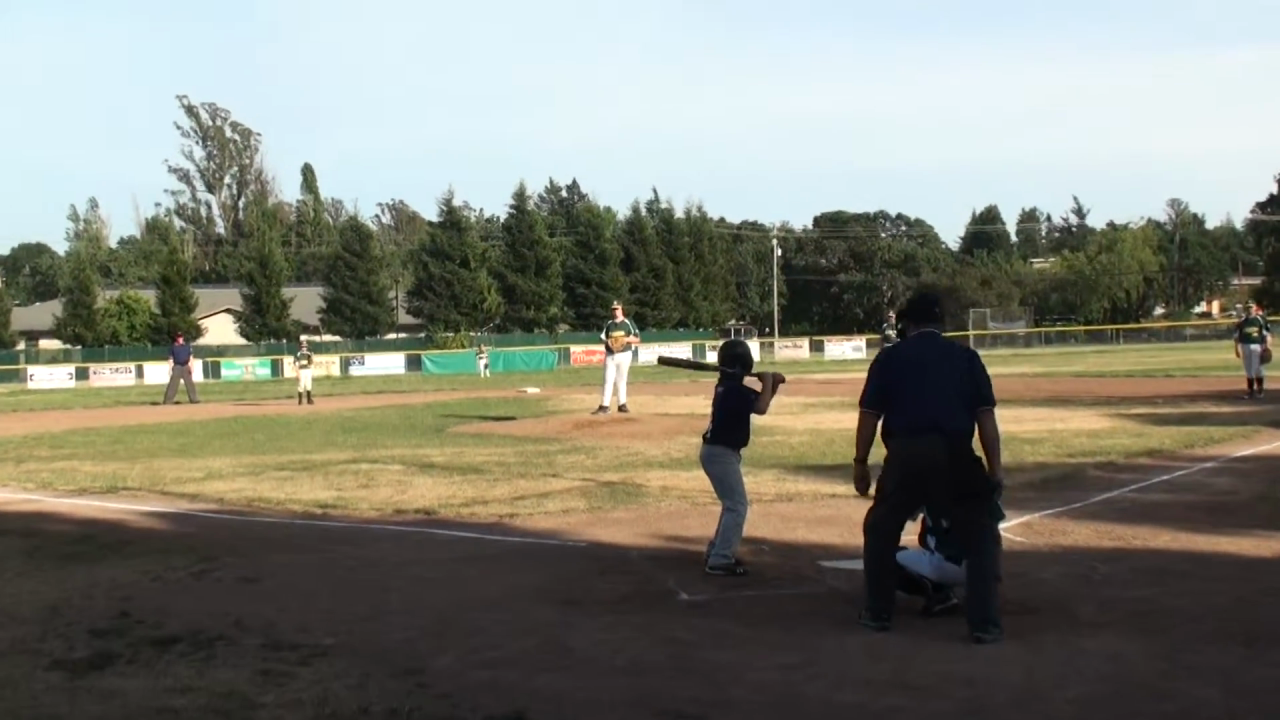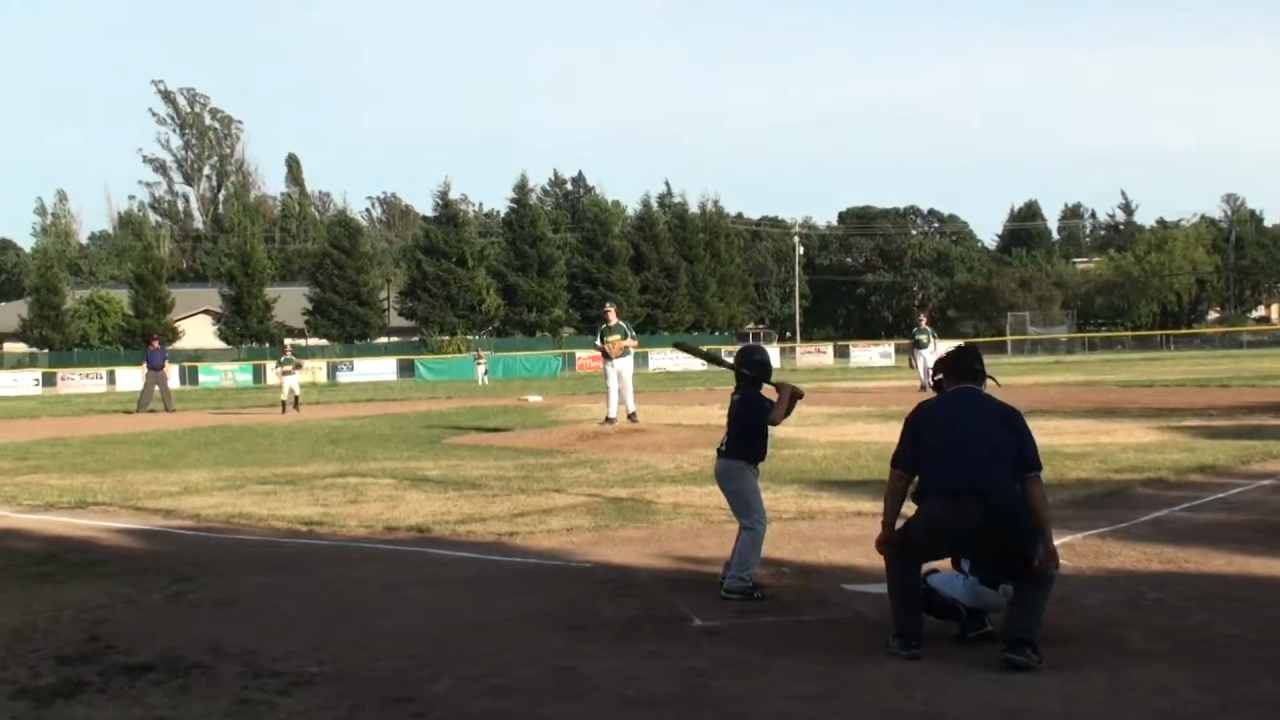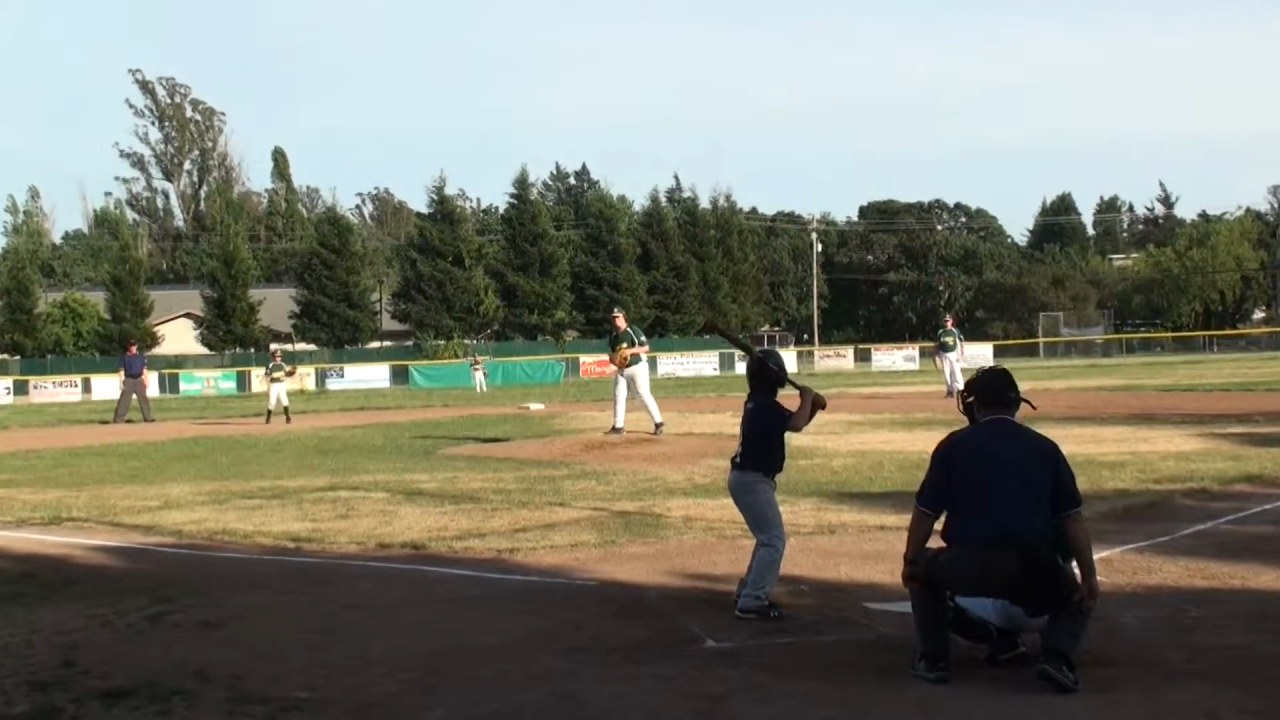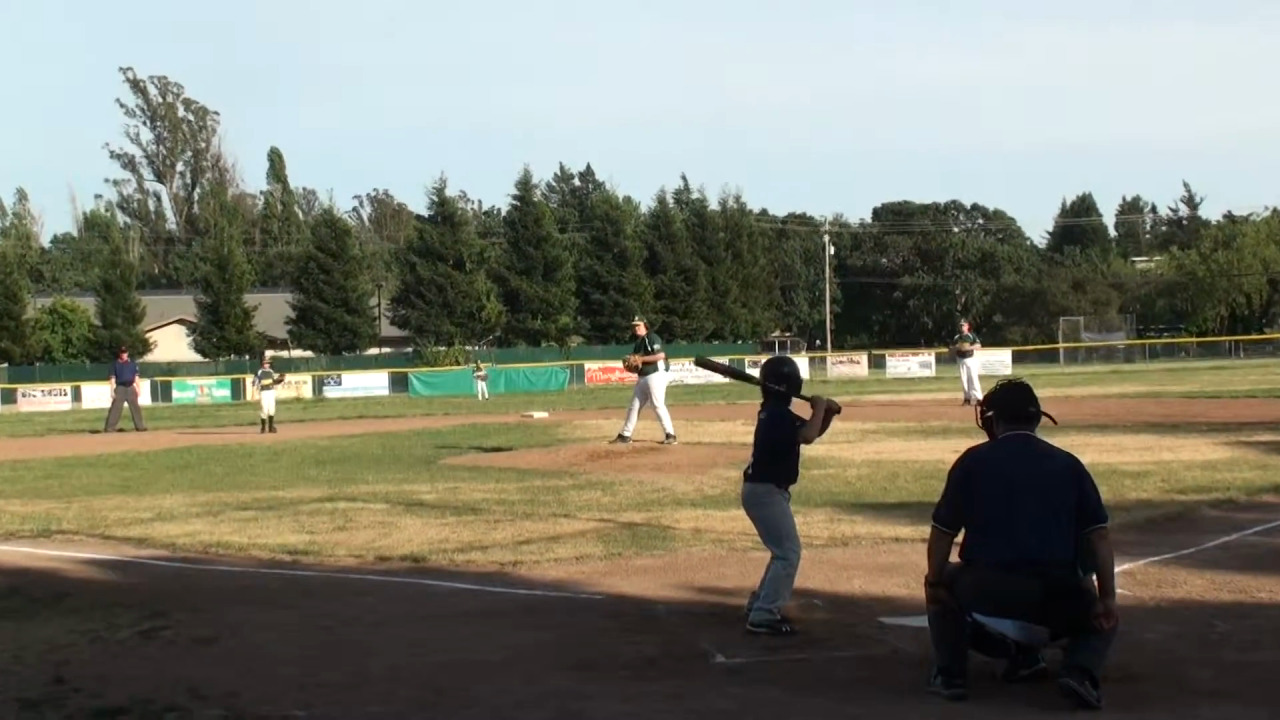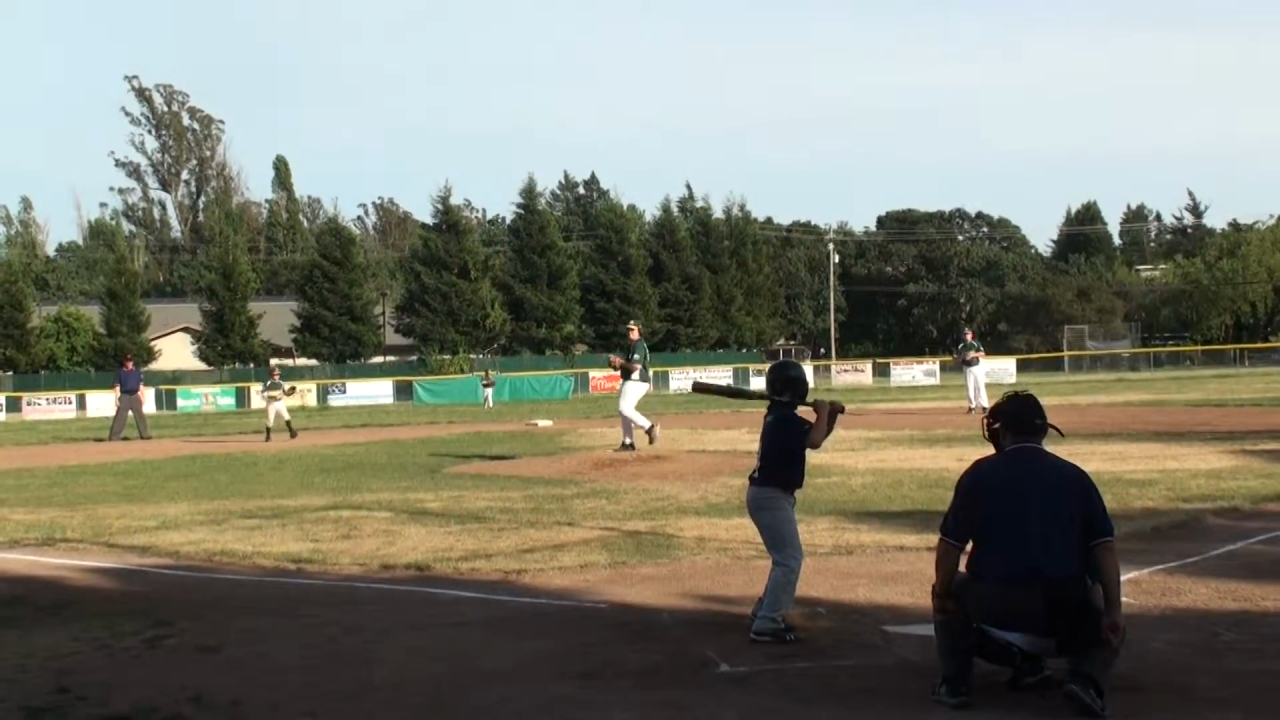
dt=0.5s
person 1, frame 1
left shoulder: (889, 357)
right shoulder: (966, 356)
left elbow: (869, 415)
right elbow: (986, 416)
left wrist: (861, 463)
right wrist: (995, 469)
left hip: (905, 455)
right hip: (954, 456)
left knee: (880, 529)
right knee: (979, 536)
left ankle: (877, 612)
right ankle: (984, 623)
person 1, frame 2
left shoulder: (925, 412)
right shoulder: (1008, 415)
left elbow: (899, 477)
right elbow: (1032, 482)
left wrist: (887, 527)
right wrist: (1046, 541)
left hip: (937, 517)
right hip: (995, 520)
left knee: (899, 553)
right knee: (1037, 571)
left ankle: (906, 638)
right ankle: (1020, 642)
person 1, frame 3
left shoulder: (954, 445)
right shoulder: (1044, 447)
left elbow: (925, 513)
right elbow: (1072, 518)
left wrist: (911, 562)
right wrist: (1089, 577)
left hip: (967, 566)
right hip: (1030, 569)
left knee: (924, 572)
right knee: (1077, 599)
left ankle: (933, 659)
right ankle: (1057, 657)
person 1, frame 4
left shoulder: (972, 461)
right shoulder: (1067, 463)
left elbow: (942, 532)
right elbow: (1098, 535)
left wrist: (934, 584)
right wrist: (1106, 598)
left hip: (987, 588)
right hip: (1054, 591)
left knee: (943, 584)
right knee: (1101, 619)
left ankle: (950, 674)
right ankle: (1080, 672)
person 1, frame 5
left shoulder: (980, 474)
right shoulder: (1075, 476)
left elbow: (950, 544)
right elbow: (1104, 548)
left wrist: (942, 596)
right wrist: (1113, 611)
left hip: (994, 601)
right hip: (1061, 605)
left knee: (950, 592)
right knee: (1107, 632)
left ankle: (955, 683)
right ankle: (1086, 679)
person 2, frame 1
left shoulder: (728, 386)
right shoulder: (734, 389)
left elbow: (760, 399)
right elbow: (761, 407)
left wrist: (772, 383)
right wrist: (768, 383)
left hip: (718, 450)
right hip: (721, 453)
left knee: (732, 504)
right knee: (737, 505)
left ankle: (717, 553)
right ankle: (720, 561)
person 2, frame 2
left shoulder: (746, 395)
right shoulder: (750, 397)
left elbow: (781, 413)
right elbow: (774, 419)
left wrist: (791, 397)
right wrist: (784, 393)
left hip: (735, 465)
right hip: (737, 467)
left knee: (750, 522)
right knee: (755, 524)
left ankle: (733, 574)
right ankle: (736, 583)
person 2, frame 3
left shoulder: (758, 403)
right shoulder: (765, 406)
left elbow: (796, 420)
right elbow: (796, 424)
left wrist: (812, 404)
right wrist: (807, 398)
left hip: (749, 477)
right hip: (752, 480)
left knee: (768, 537)
right knee: (773, 540)
left ankle: (748, 593)
right ankle: (752, 602)
person 2, frame 4
left shoulder: (775, 413)
right shoulder: (777, 415)
left elbow: (812, 432)
right elbow: (807, 436)
left wrist: (827, 412)
right wrist: (819, 408)
left hip: (764, 489)
right hip: (765, 492)
left knee: (783, 551)
right knee: (788, 553)
left ankle: (760, 606)
right ankle: (763, 616)
person 2, frame 5
left shoulder: (779, 416)
right shoulder: (785, 418)
left elbow: (816, 435)
right elbow: (814, 441)
left wrist: (831, 414)
right wrist: (823, 412)
left hip: (768, 493)
right hip: (771, 495)
left knee: (786, 557)
right knee: (789, 559)
left ankle: (764, 614)
right ankle: (767, 625)
